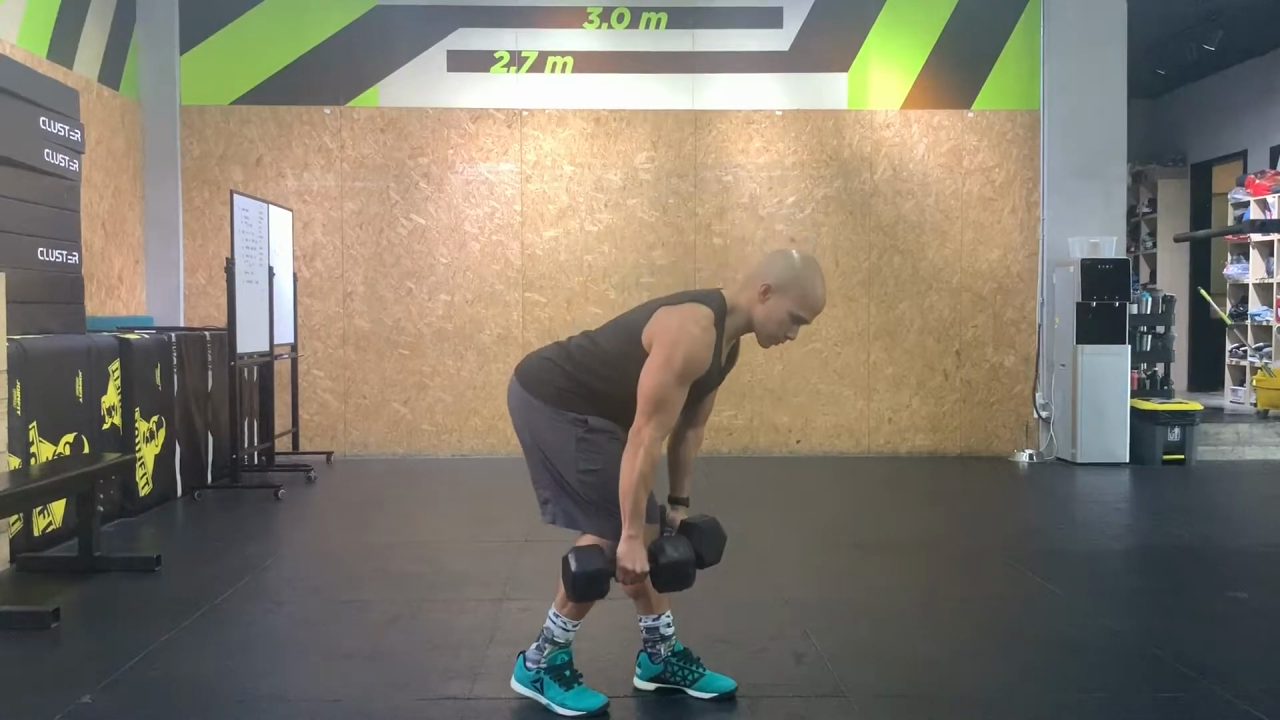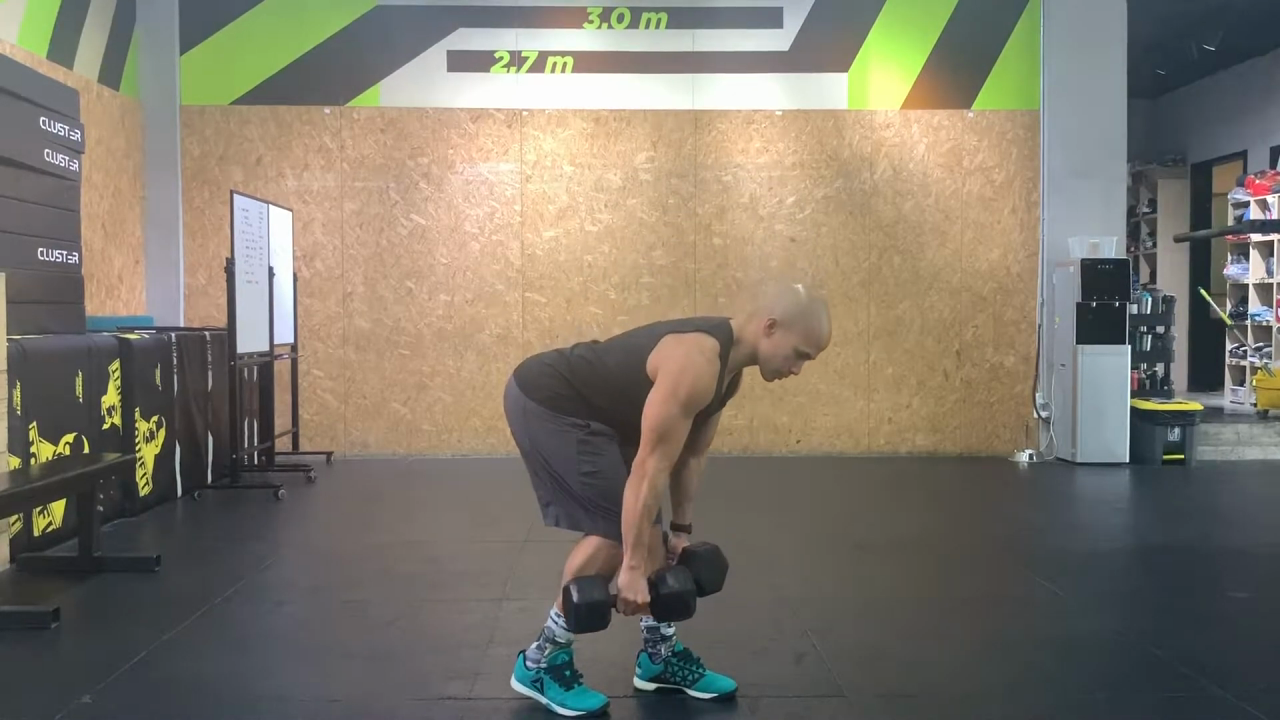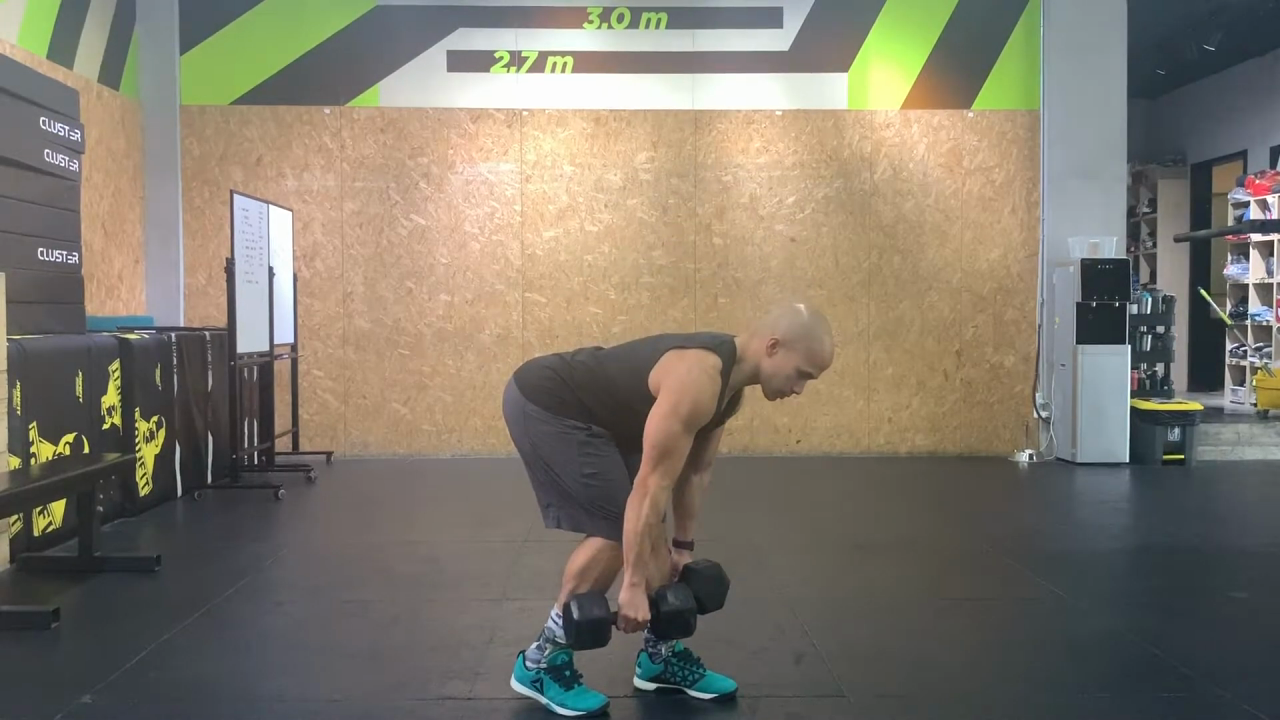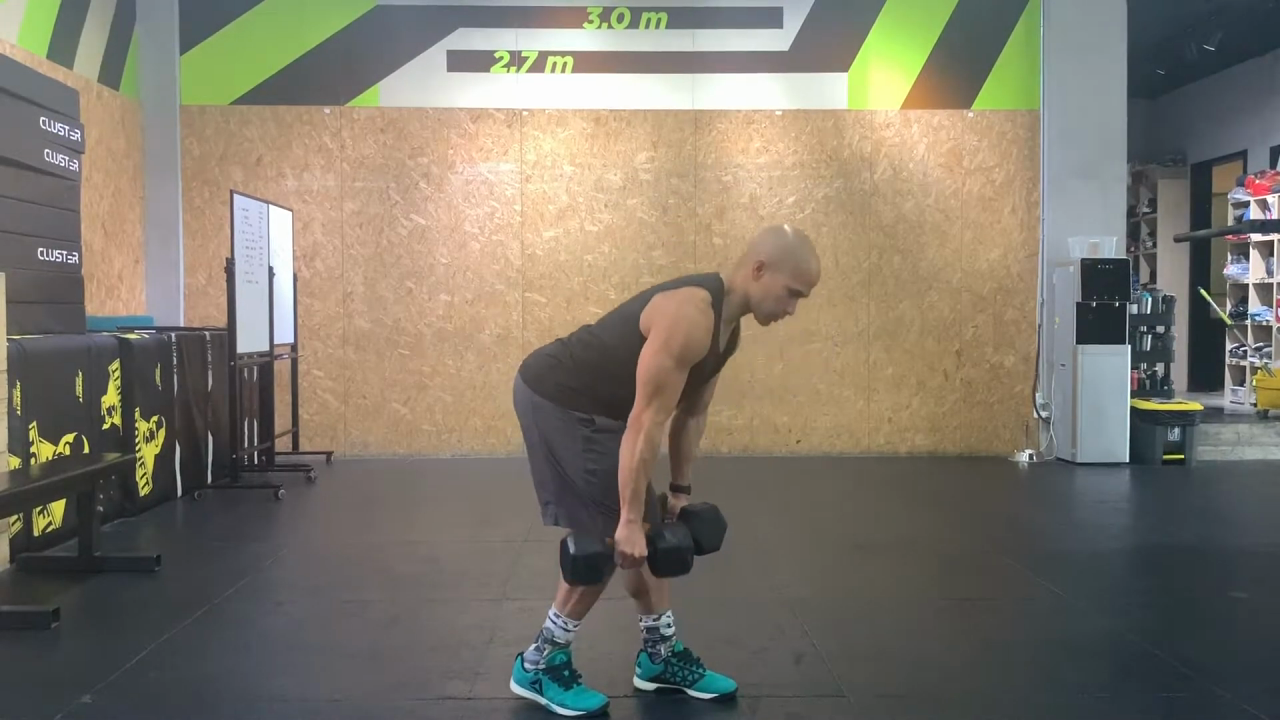
dt=0.5s
person 1, frame 1
left shoulder: (726, 339)
right shoulder: (691, 333)
left elbow: (689, 427)
right elbow: (646, 438)
left wrist: (680, 504)
right wrist: (630, 539)
left hip: (589, 408)
right hip: (549, 399)
left knee: (646, 528)
right knee: (610, 530)
left ankle: (661, 655)
right ankle: (541, 662)
person 1, frame 2
left shoulder: (727, 366)
right shoulder: (697, 363)
left elbow: (691, 454)
right elbow: (651, 468)
left wrist: (681, 530)
right wrist: (632, 569)
left hip: (591, 410)
right hip: (546, 403)
left knee: (643, 526)
right knee: (613, 529)
left ankle: (660, 654)
right ankle: (542, 661)
person 1, frame 3
left shoulder: (729, 382)
right shoulder: (698, 380)
left elbow: (695, 471)
right elbow: (652, 486)
left wrist: (683, 547)
right wrist: (633, 586)
left hip: (587, 413)
right hip: (545, 405)
left knee: (647, 528)
right knee: (615, 530)
left ankle: (661, 654)
right ankle: (542, 660)
person 1, frame 4
left shoulder: (727, 321)
right shoulder: (690, 315)
left elbow: (691, 413)
right elbow: (644, 423)
left wrist: (680, 492)
right wrist: (629, 520)
left hip: (599, 403)
right hip: (556, 397)
left knee: (651, 532)
right knee: (607, 535)
left ankle: (661, 655)
right ankle: (540, 664)
